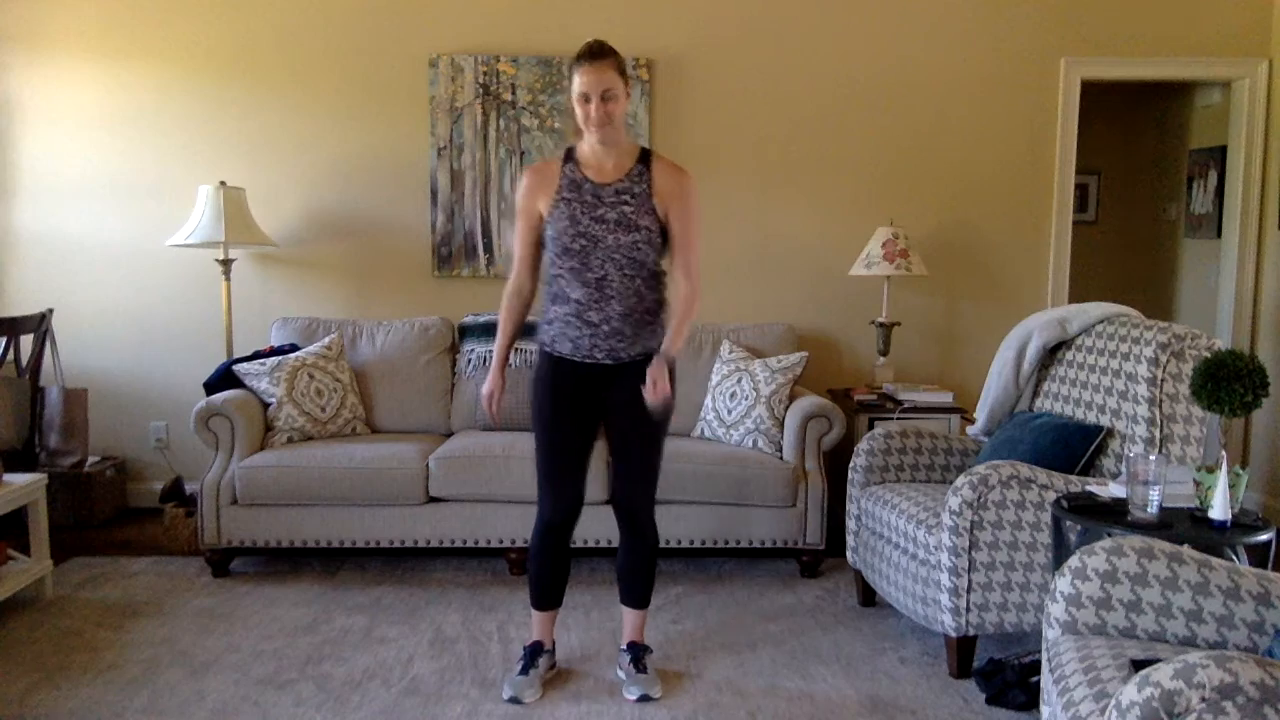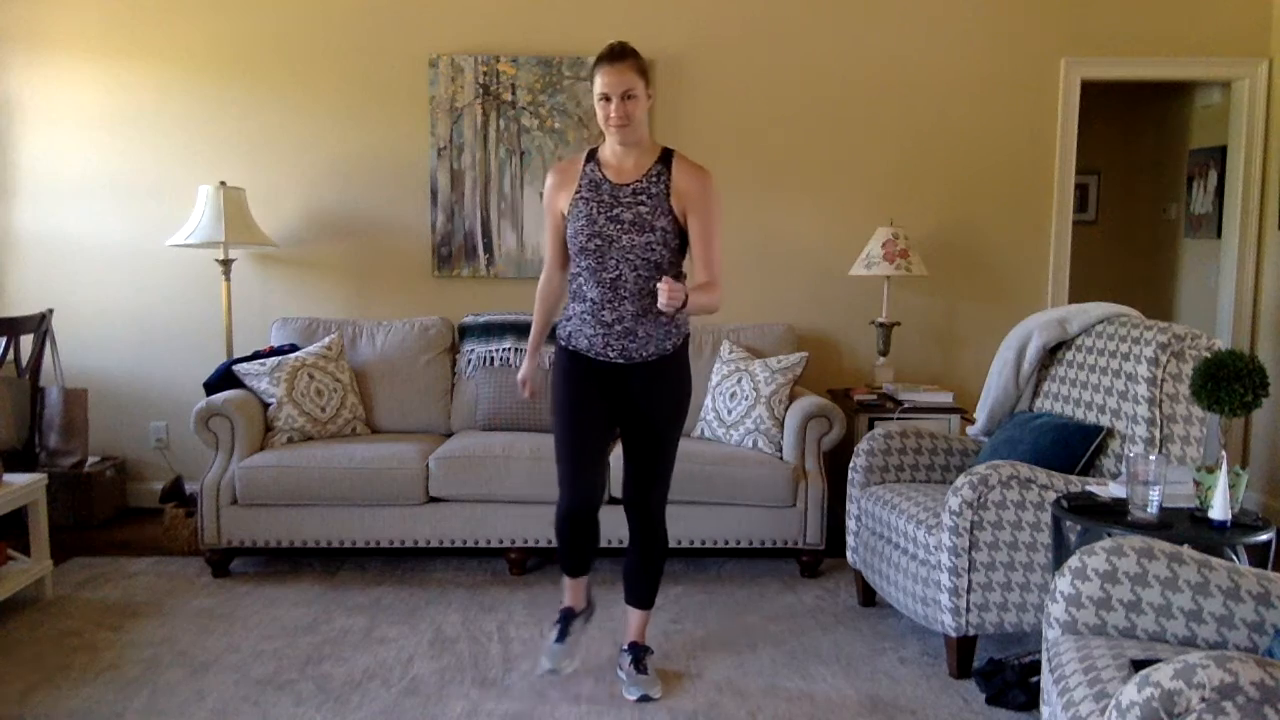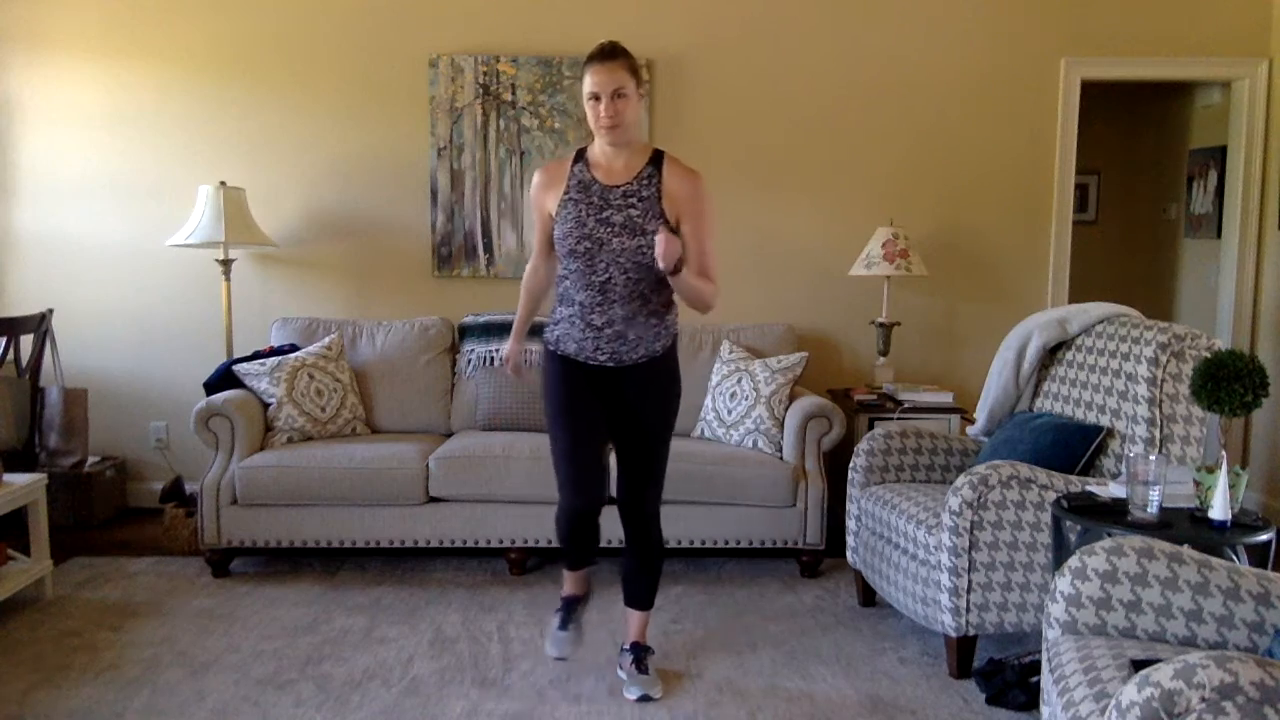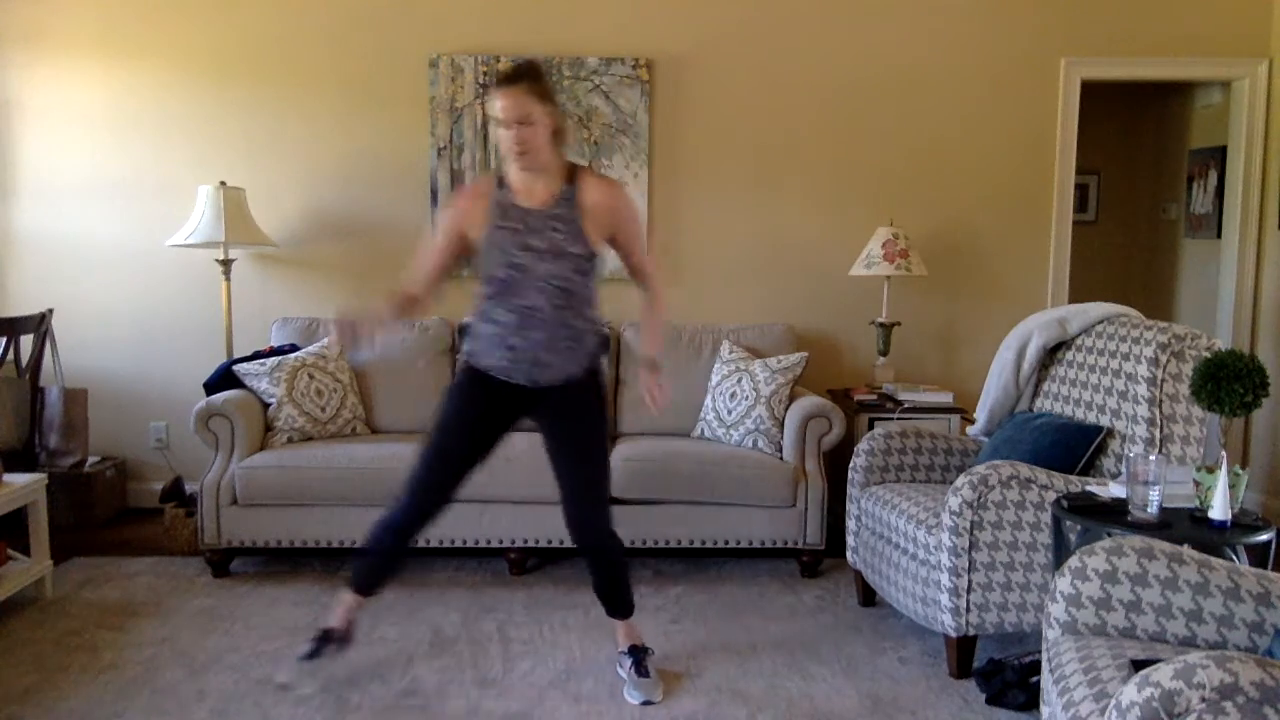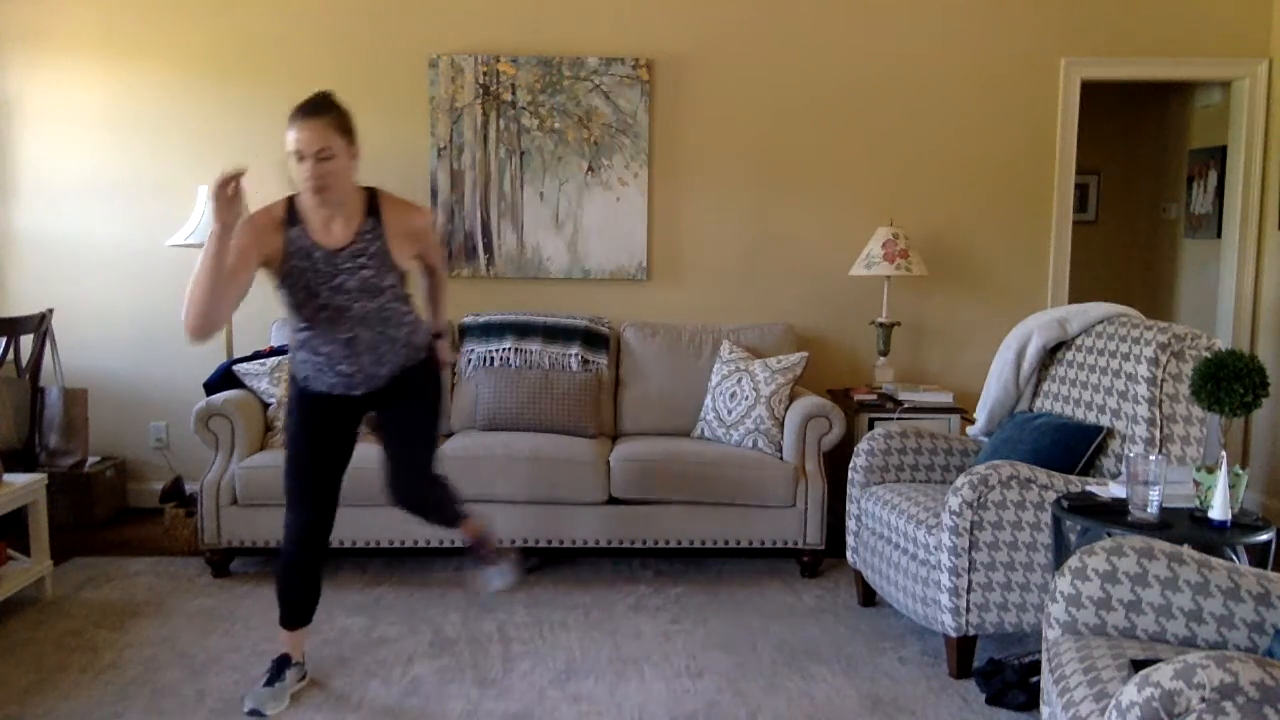
dt=0.4s
person 1, frame 1
left shoulder: (668, 180)
right shoulder: (540, 181)
left elbow: (687, 286)
right elbow: (522, 278)
left wrist: (665, 357)
right wrist: (497, 362)
left hip: (639, 370)
right hip: (563, 366)
left knee: (635, 507)
right knee: (556, 508)
left ankle: (633, 647)
right ankle: (540, 646)
person 1, frame 2
left shoulder: (689, 180)
right shoulder: (564, 179)
left elbow: (712, 291)
left wrist: (680, 298)
right wrist: (531, 351)
left hip: (658, 367)
right hip: (581, 360)
left knee: (646, 507)
right knee: (577, 497)
left ankle: (635, 645)
right ankle: (573, 604)
person 1, frame 3
left shoulder: (680, 182)
right shoulder: (551, 178)
left elbow: (708, 298)
left wrist: (676, 269)
right wrist: (518, 332)
left hip: (648, 368)
right hip: (572, 363)
left knee: (640, 508)
right knee: (580, 497)
left ankle: (635, 646)
right ankle: (574, 590)
person 1, frame 4
left shoulder: (600, 198)
right shoulder: (472, 203)
left elbow: (650, 281)
right elbow: (419, 289)
left wrist: (649, 362)
right wrist: (371, 322)
left hip: (571, 382)
right hip: (488, 376)
left knee: (590, 524)
right knee: (419, 502)
left ankle: (631, 647)
right ankle: (340, 623)
person 1, frame 5
left shoulder: (404, 220)
right shoulder: (266, 228)
left elbow: (437, 268)
right elbow: (197, 326)
left wrist: (440, 333)
right wrist: (222, 231)
left hip: (404, 373)
right hip: (319, 389)
left knee: (410, 485)
right knee: (302, 533)
left ankle: (474, 532)
right ankle: (291, 658)
